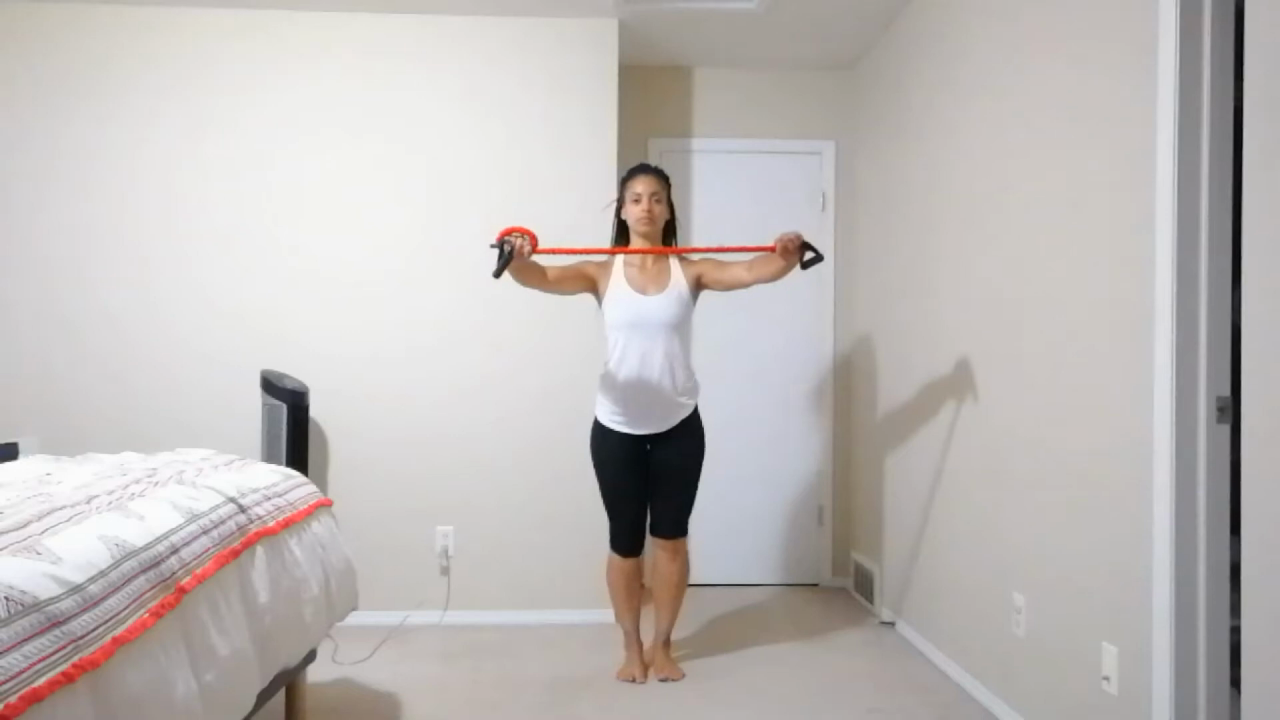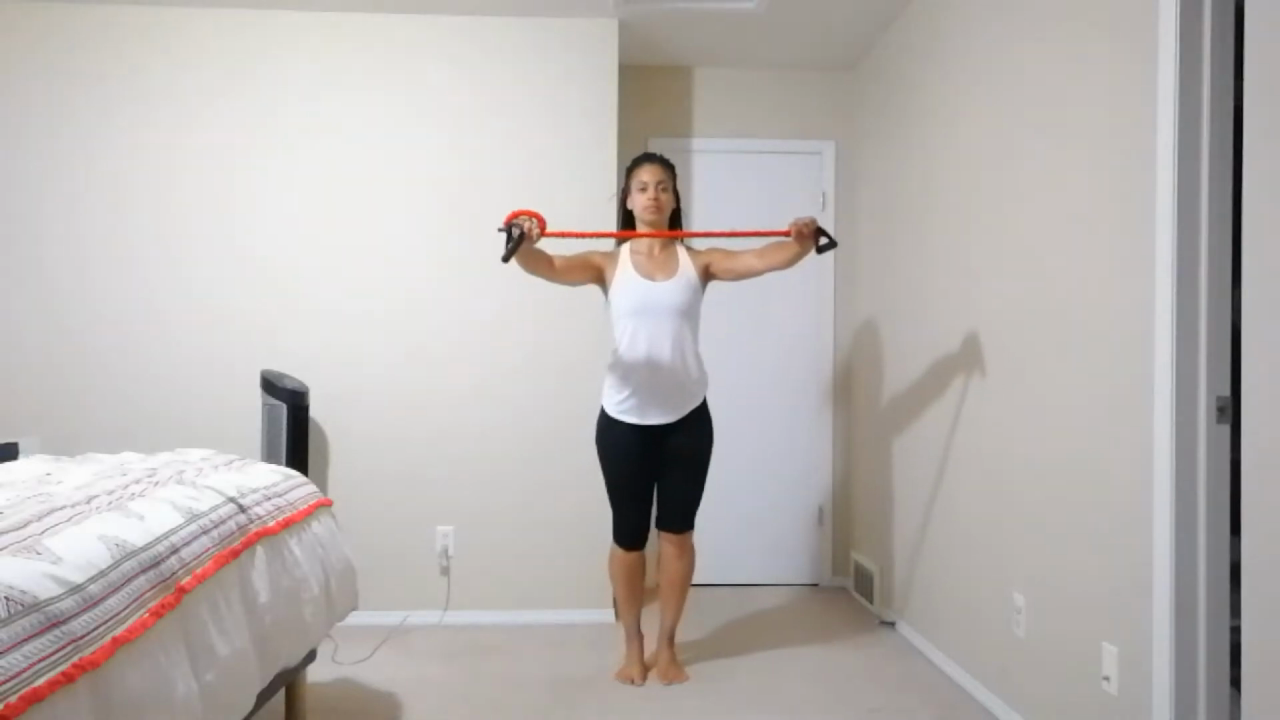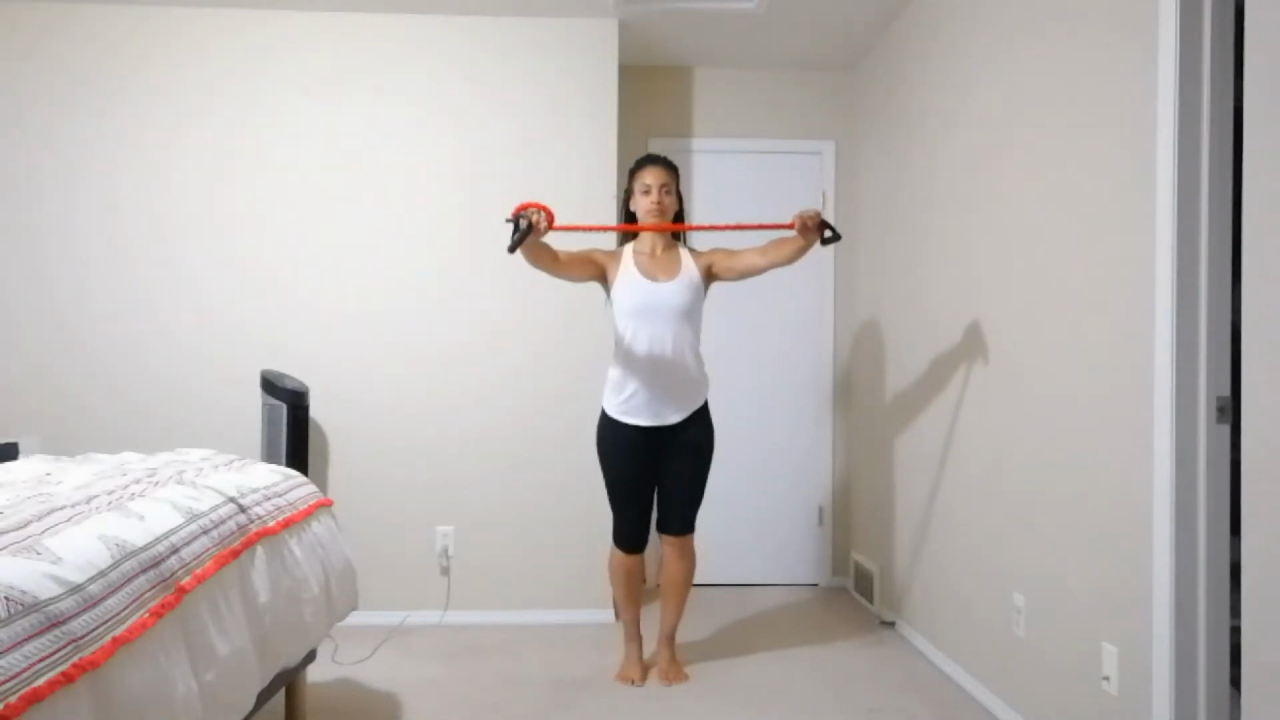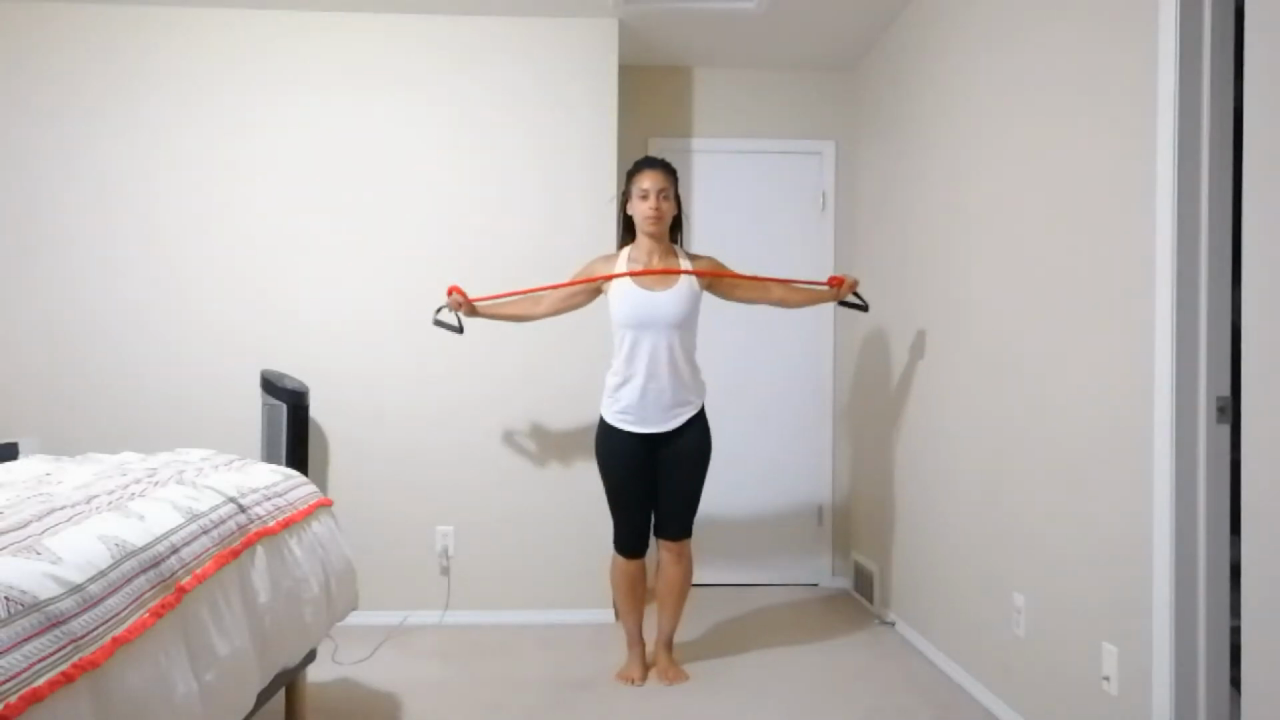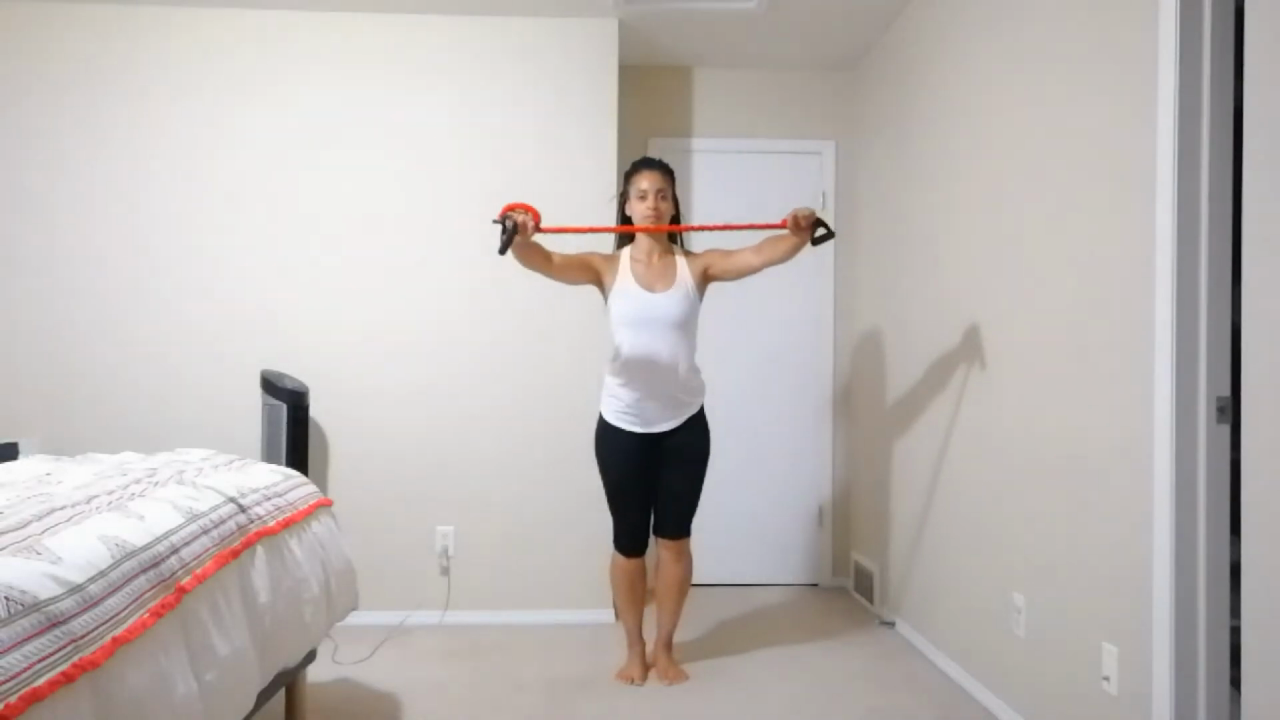
dt=1s
person 1, frame 1
left shoulder: (690, 272)
right shoulder: (602, 273)
left elbow: (752, 272)
right elbow: (544, 279)
left wrist: (788, 257)
right wrist: (517, 262)
left hip: (678, 427)
right hip: (617, 428)
left knee: (671, 539)
right knee: (624, 542)
left ankle: (661, 646)
right ankle: (632, 647)
person 1, frame 2
left shoulder: (699, 262)
right shoulder: (608, 262)
left elbow: (762, 260)
right elbow: (549, 267)
left wrist: (802, 243)
right wrist: (523, 246)
left hip: (686, 419)
right hip: (624, 419)
left knee: (677, 533)
right knee: (628, 535)
left ankle: (666, 645)
right ankle: (633, 647)
person 1, frame 3
left shoulder: (702, 263)
right shoulder: (610, 262)
left elbow: (767, 256)
right elbow: (551, 261)
left wrist: (807, 237)
right wrist: (530, 236)
left hip: (688, 420)
right hip: (624, 421)
left knee: (678, 535)
right knee: (628, 538)
left ankle: (666, 646)
right ankle: (632, 646)
person 1, frame 4
left shoulder: (699, 269)
right shoulder: (606, 270)
left elbow: (770, 292)
right elbow: (538, 305)
left wrist: (832, 294)
right wrist: (473, 307)
left hip: (684, 427)
right hip: (623, 428)
left knee: (675, 541)
right knee: (629, 544)
left ankle: (665, 648)
right ankle: (634, 649)
person 1, frame 5
left shoulder: (697, 266)
right shoulder: (606, 267)
left elbow: (762, 255)
right elbow: (545, 263)
left wrist: (799, 236)
right wrist: (520, 240)
left hip: (684, 424)
right hip: (622, 425)
left knee: (674, 539)
right knee: (629, 541)
left ankle: (664, 647)
right ankle: (634, 648)
